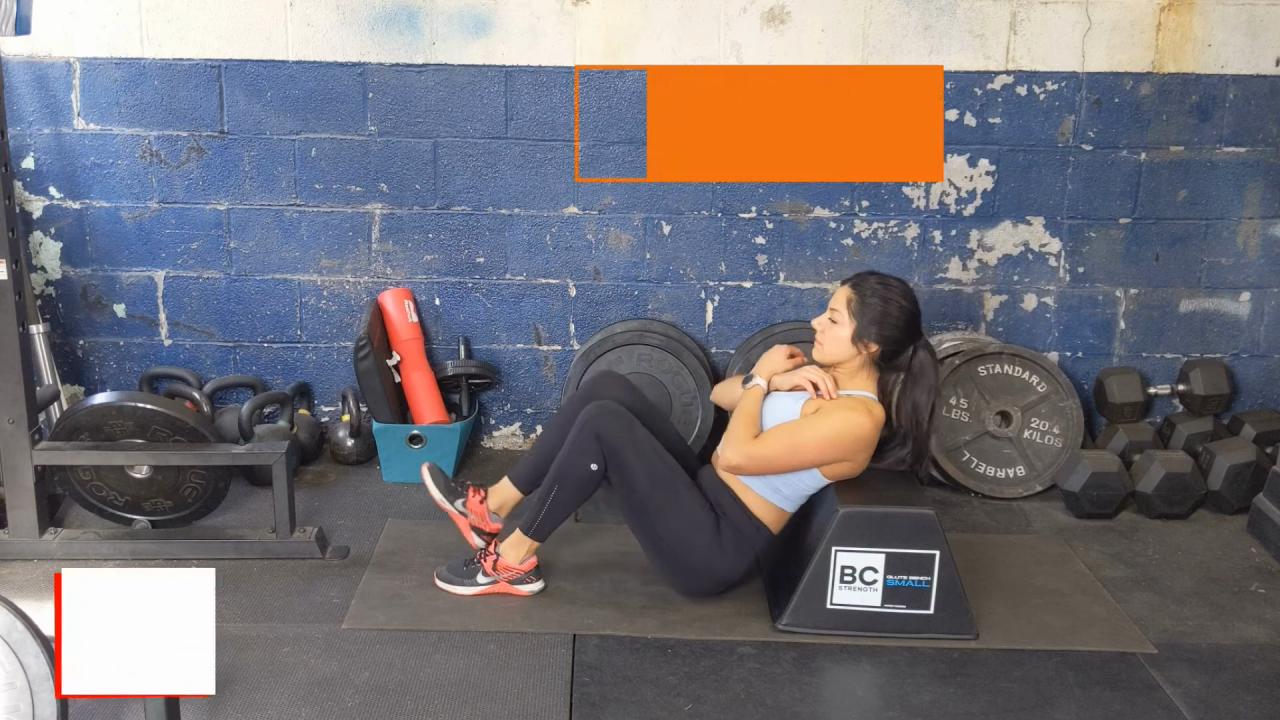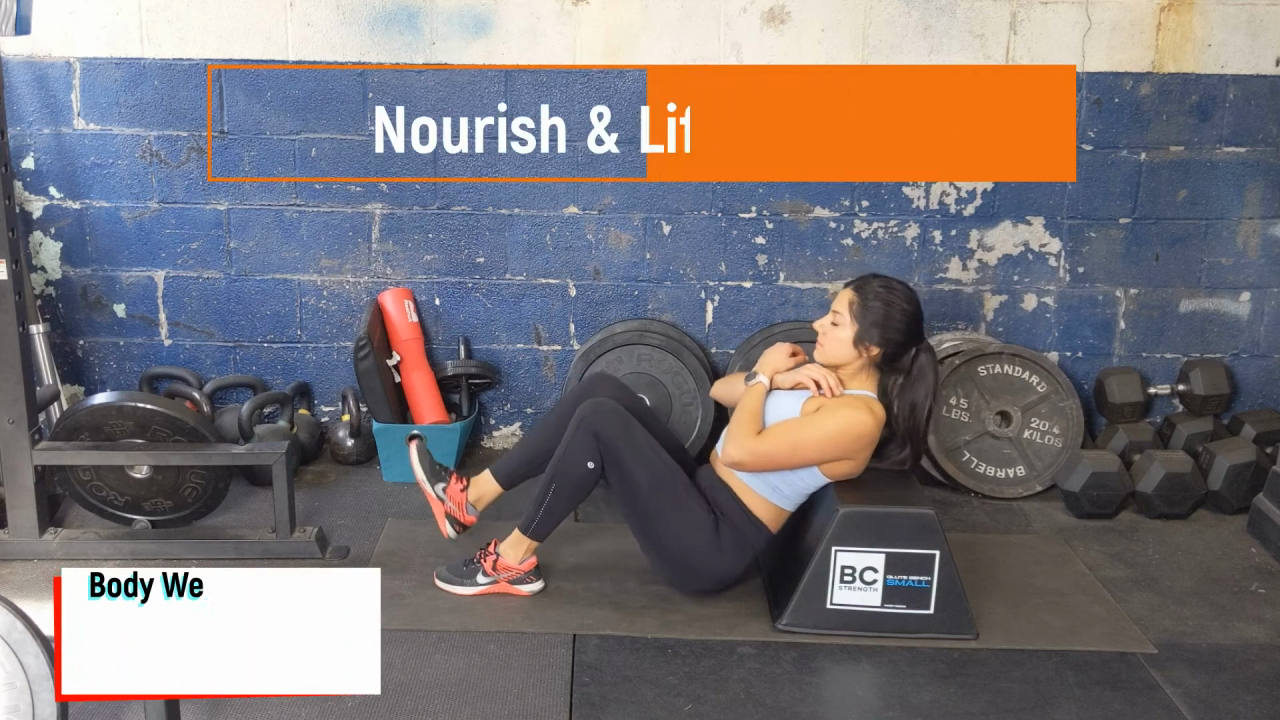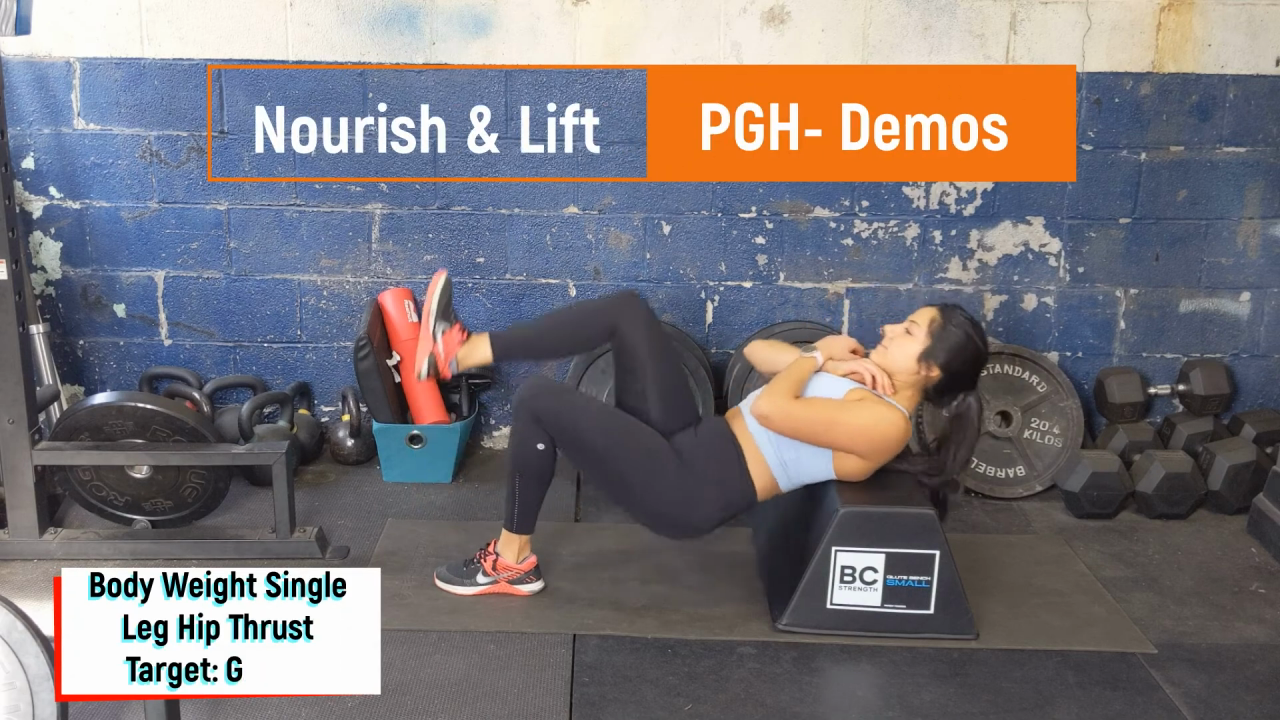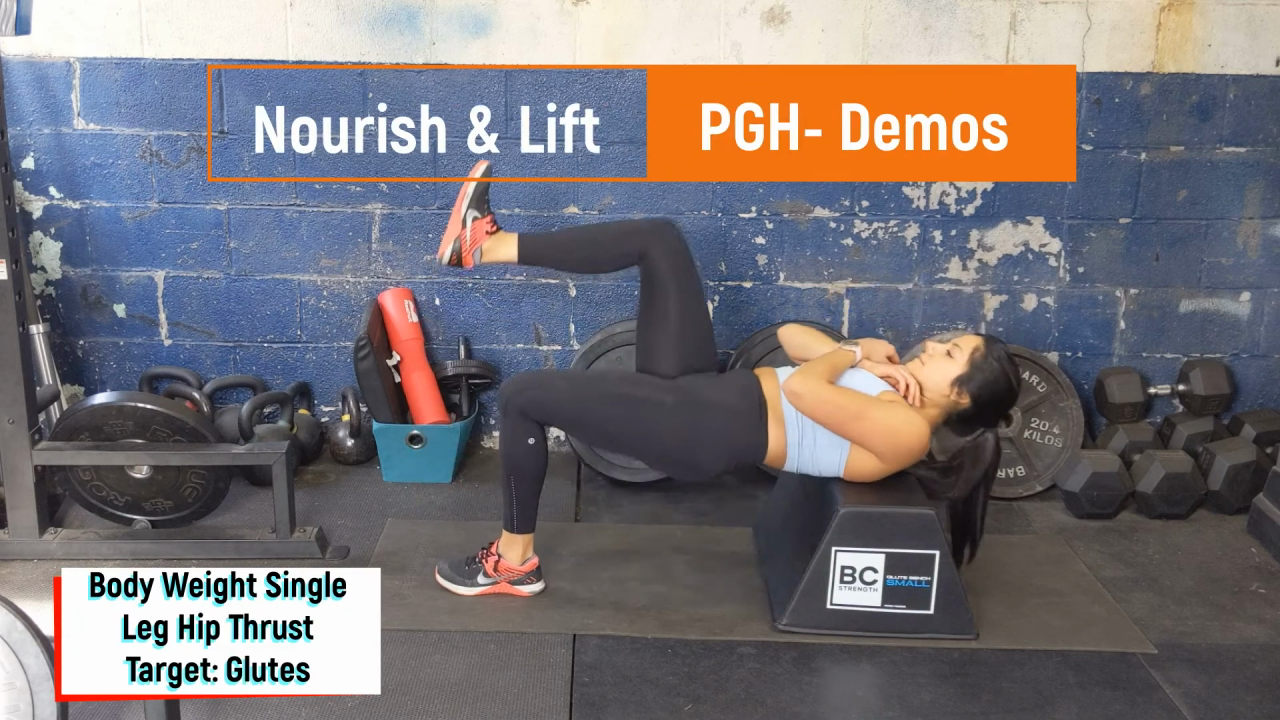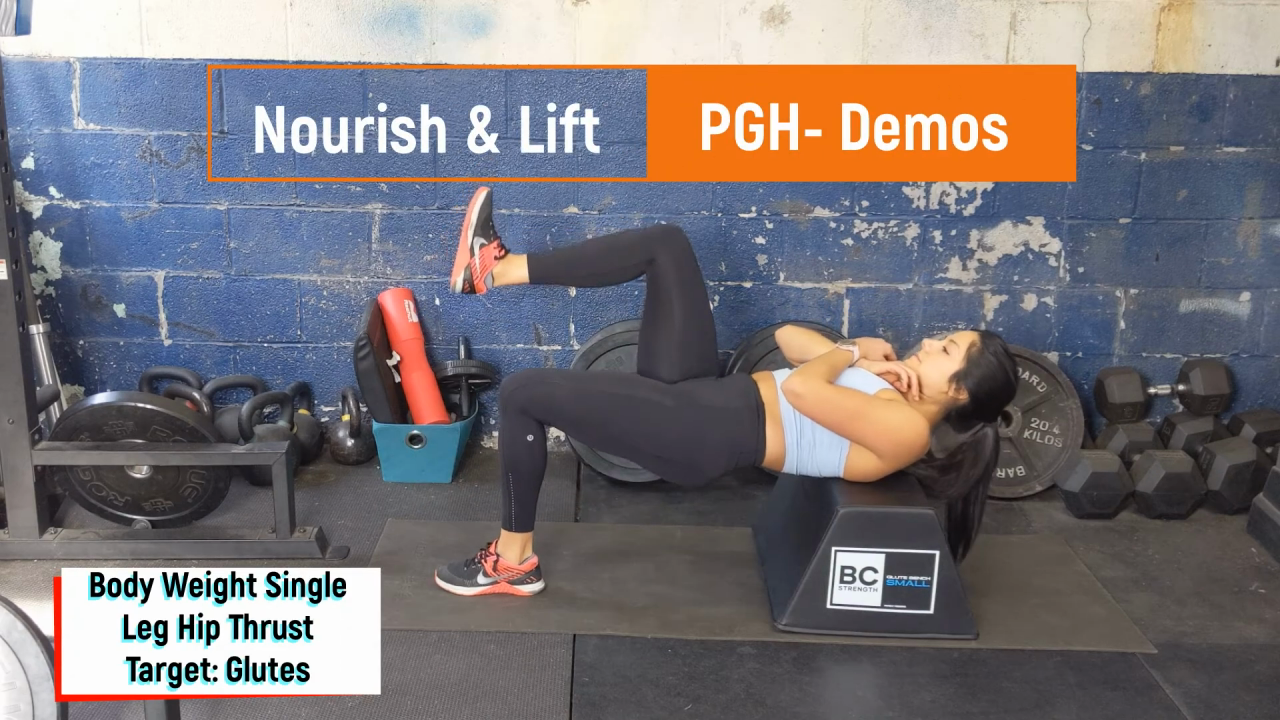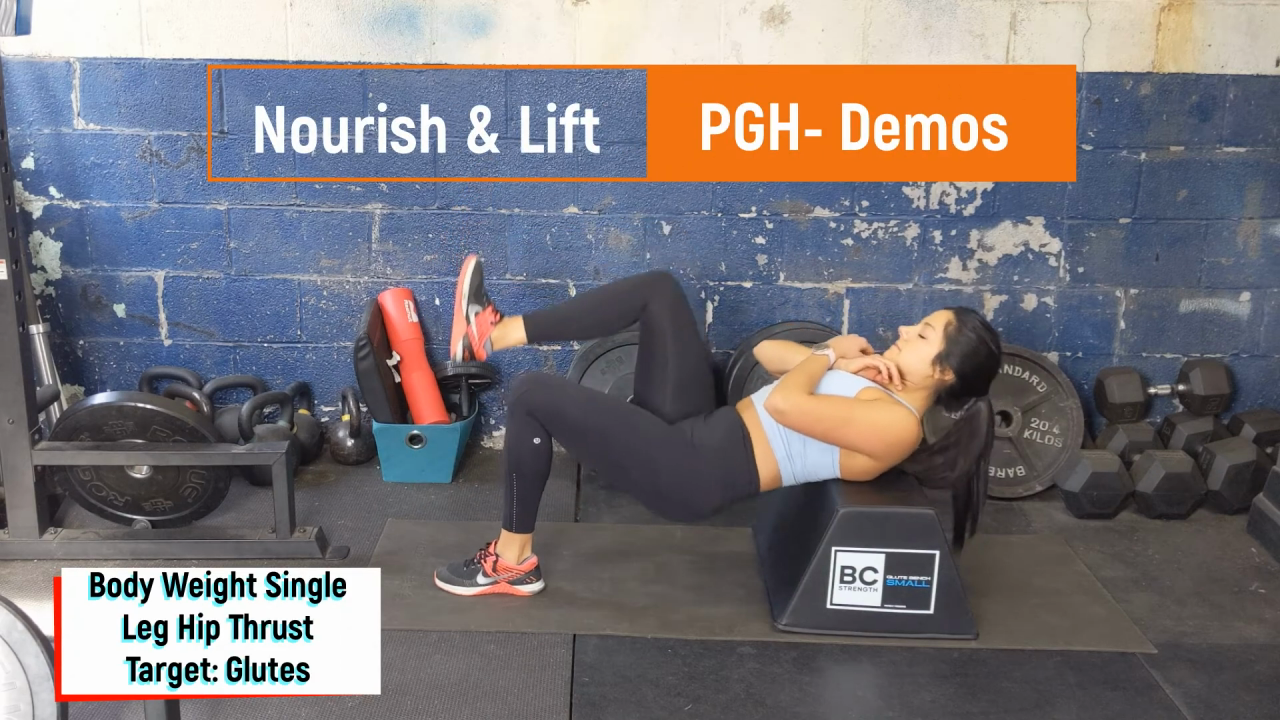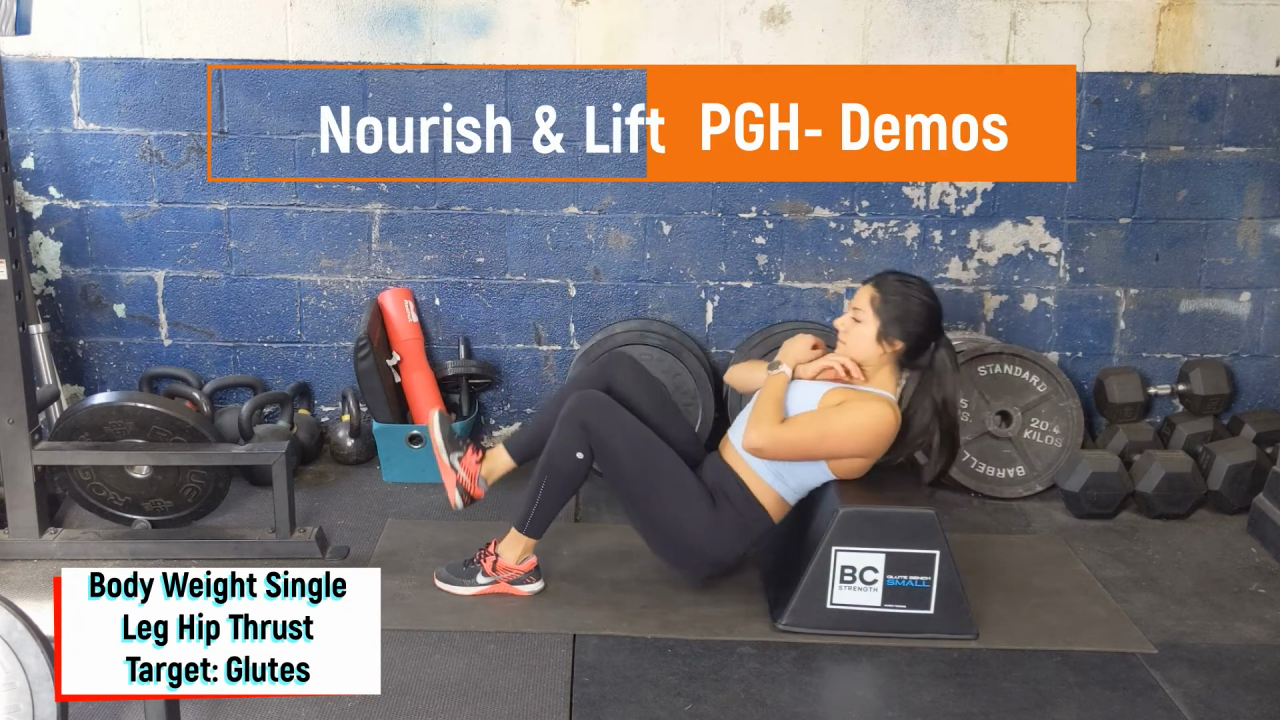
dt=0.7s
person 1, frame 1
left shoulder: (856, 419)
right shoulder: (830, 376)
left elbow: (736, 455)
right elbow: (720, 394)
left wrist: (761, 378)
right wrist: (777, 381)
left hip: (712, 547)
right hip: (702, 493)
left knee: (603, 421)
right knee: (606, 387)
left ankle: (514, 560)
right ankle: (493, 507)
person 1, frame 2
left shoulder: (857, 417)
right shoulder: (830, 379)
left elbow: (738, 450)
right elbow: (720, 391)
left wrist: (764, 376)
right wrist: (778, 379)
left hip: (709, 545)
right hip: (700, 491)
left knee: (599, 418)
right knee: (600, 389)
left ankle: (514, 560)
right ankle: (468, 497)
person 1, frame 3
left shoulder: (884, 423)
right shoulder: (868, 378)
left elbow: (770, 406)
right elbow: (756, 351)
left wrist: (816, 357)
right wrist: (824, 359)
left hip: (688, 489)
right hip: (690, 443)
left knee: (538, 399)
right knee: (625, 308)
left ankle: (511, 561)
right ankle: (463, 352)
person 1, frame 4
left shoulder: (906, 431)
right shoulder: (896, 392)
left elbow: (802, 388)
right elbow: (789, 335)
left wrist: (853, 354)
right wrist: (860, 357)
left hip: (699, 430)
right hip: (701, 392)
left knee: (522, 394)
right knee: (660, 238)
left ankle: (514, 562)
right ankle: (486, 245)
person 1, frame 5
left shoulder: (906, 430)
right shoulder: (892, 393)
left elbow: (802, 388)
right elbow: (789, 337)
left wrist: (850, 352)
right wrist: (857, 354)
left hip: (701, 434)
right hip: (701, 393)
left knee: (523, 393)
right knee: (666, 243)
left ankle: (513, 561)
right ankle: (496, 269)
person 1, frame 6
left shoulder: (897, 425)
right shoulder: (880, 380)
left elbow: (784, 401)
right elbow: (766, 351)
left wrist: (829, 354)
right wrist: (836, 356)
left hip: (693, 472)
right hip: (697, 431)
left knee: (534, 394)
right knee: (657, 289)
left ankle: (512, 563)
right ankle: (494, 334)
person 1, frame 7
left shoulder: (874, 415)
right shoulder: (850, 373)
left elbow: (760, 437)
right elbow: (734, 375)
left wrist: (785, 366)
right wrist: (797, 370)
left hip: (708, 530)
right hip: (705, 476)
left knee: (587, 409)
right knee: (615, 368)
left ankle: (512, 561)
right ankle: (483, 468)
